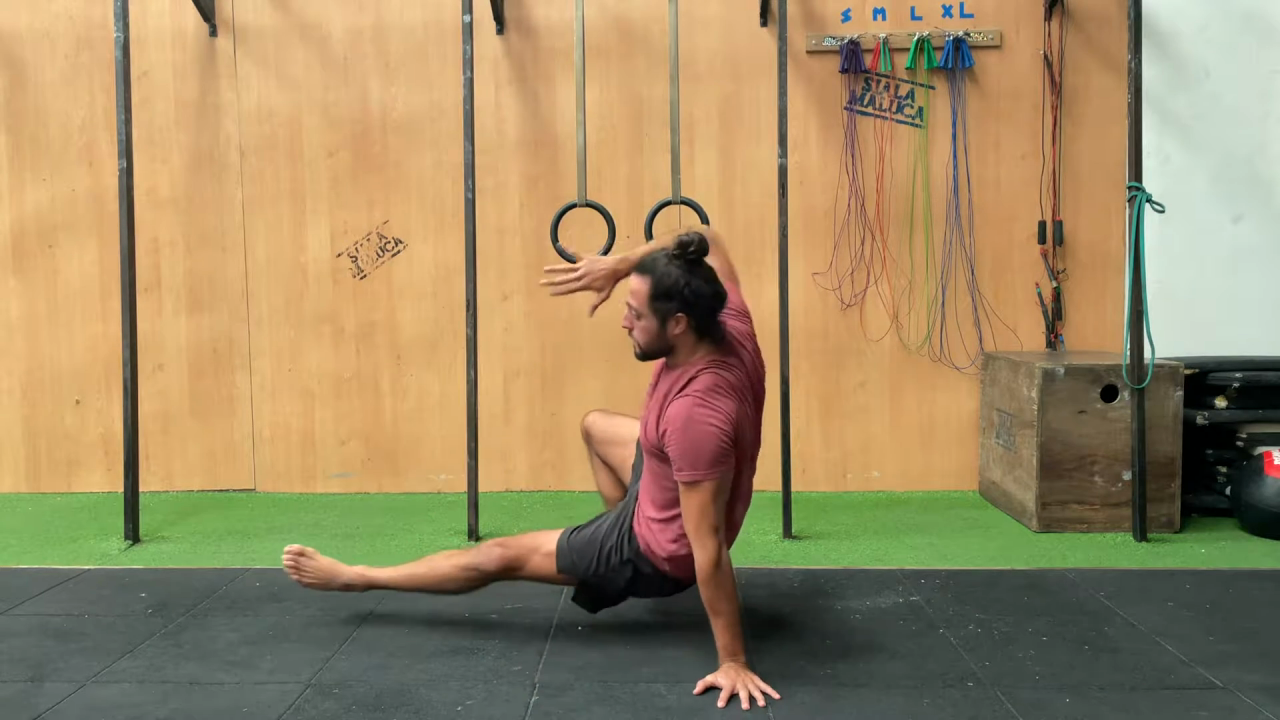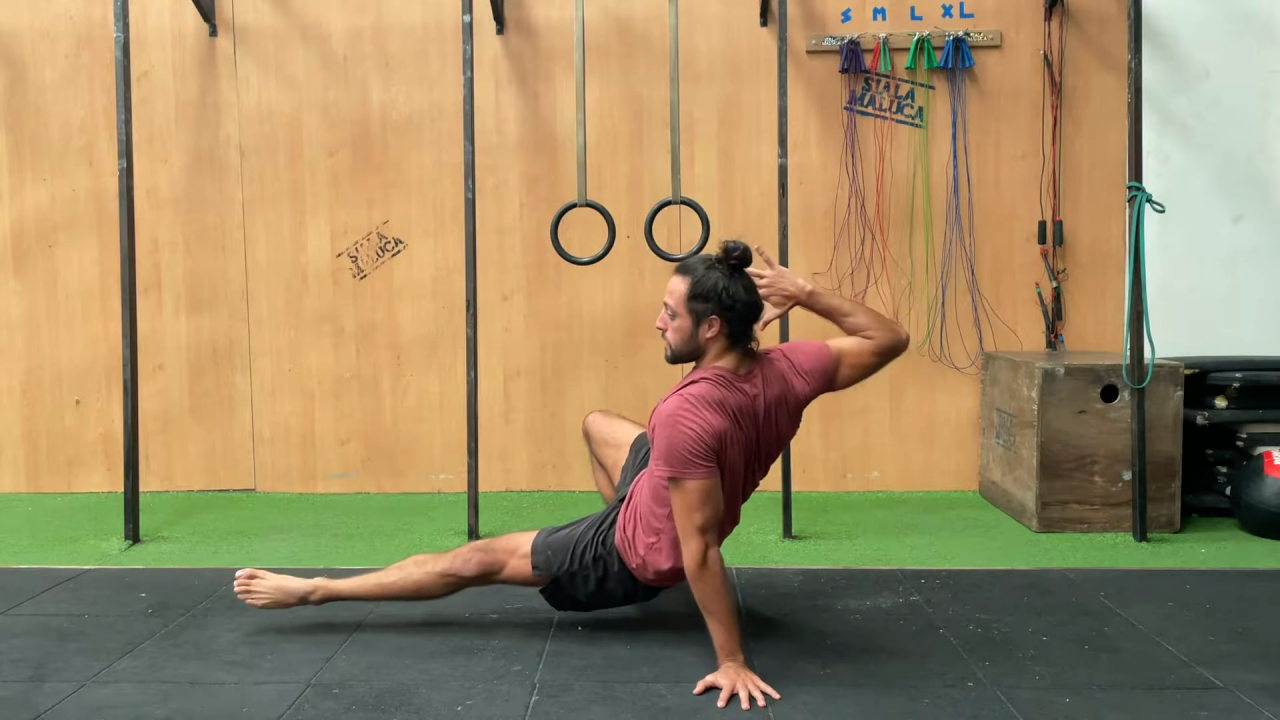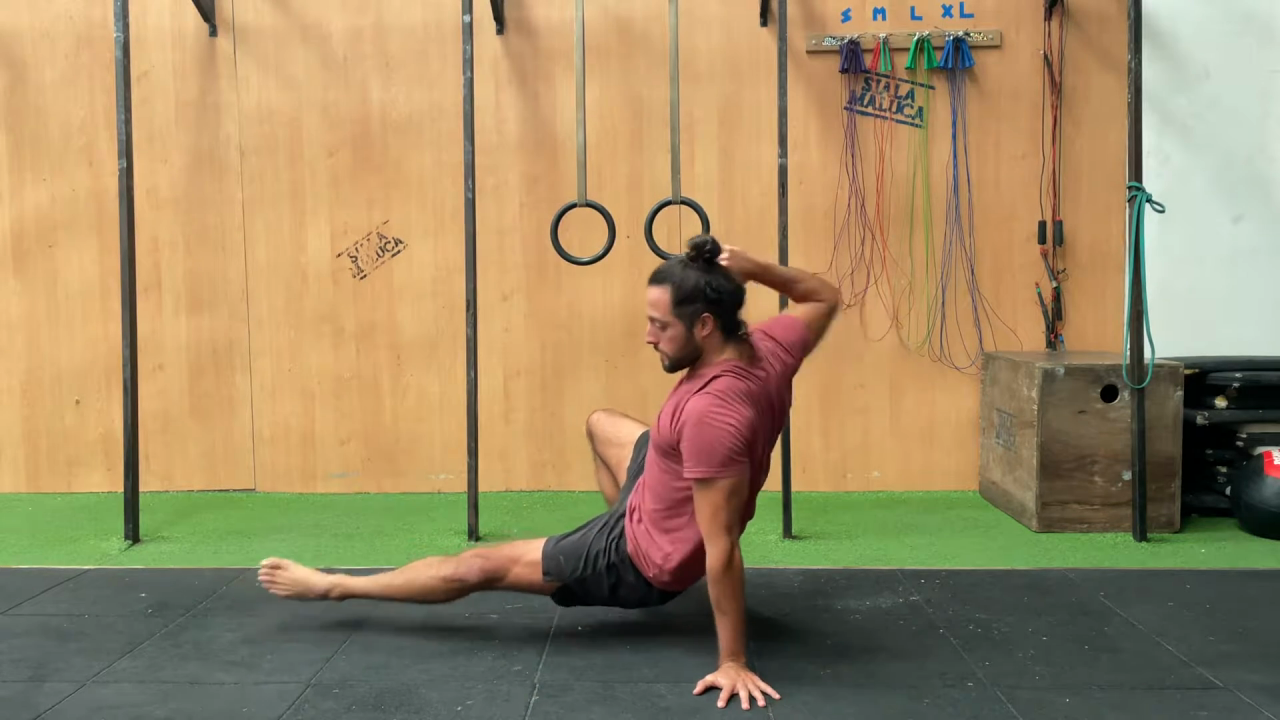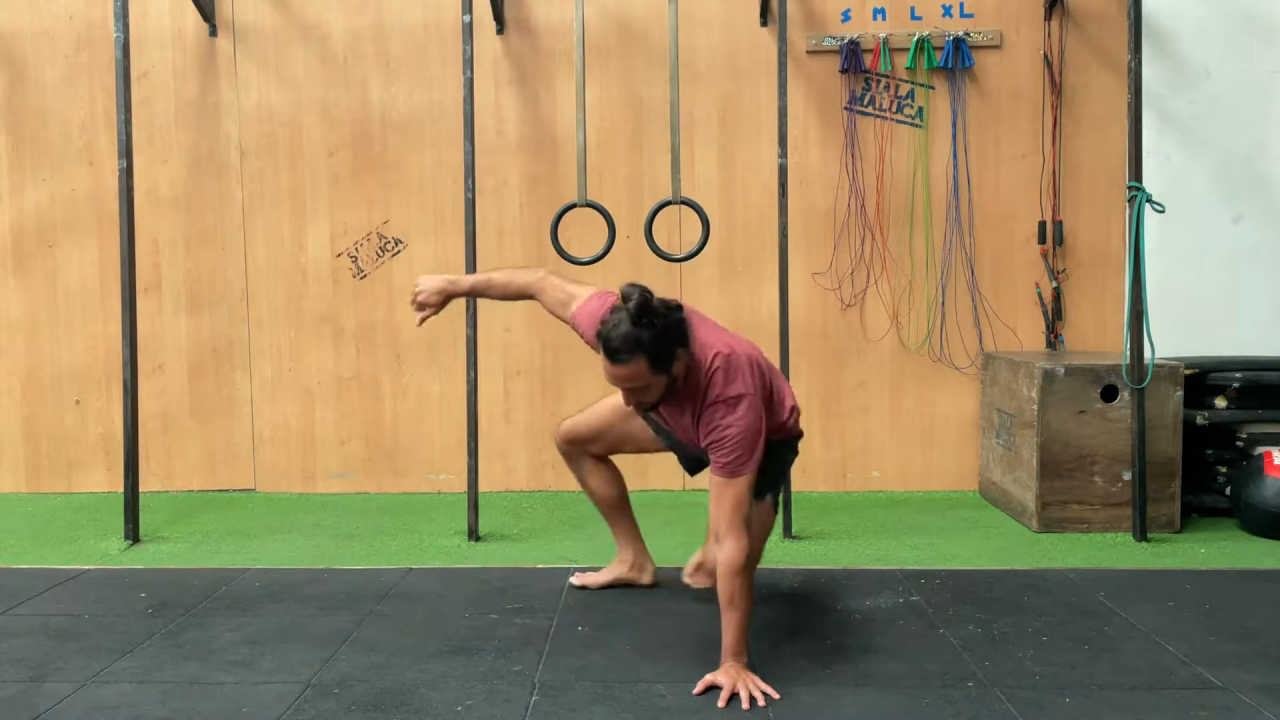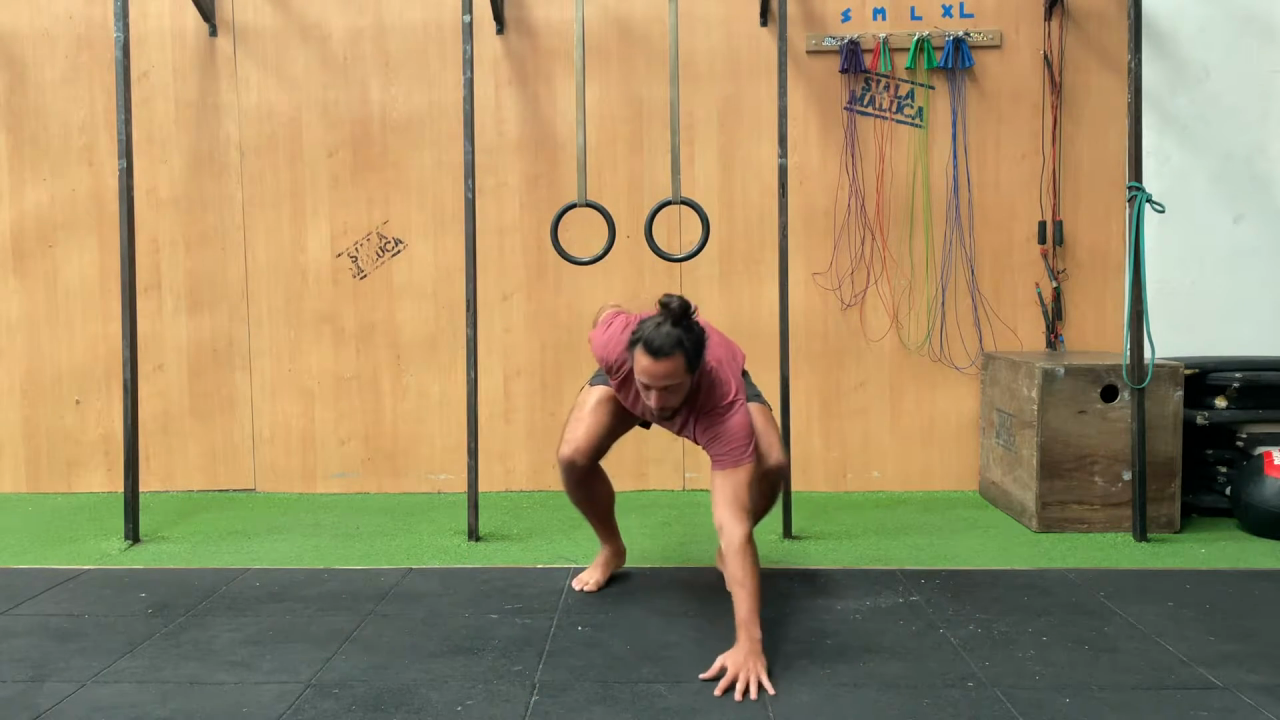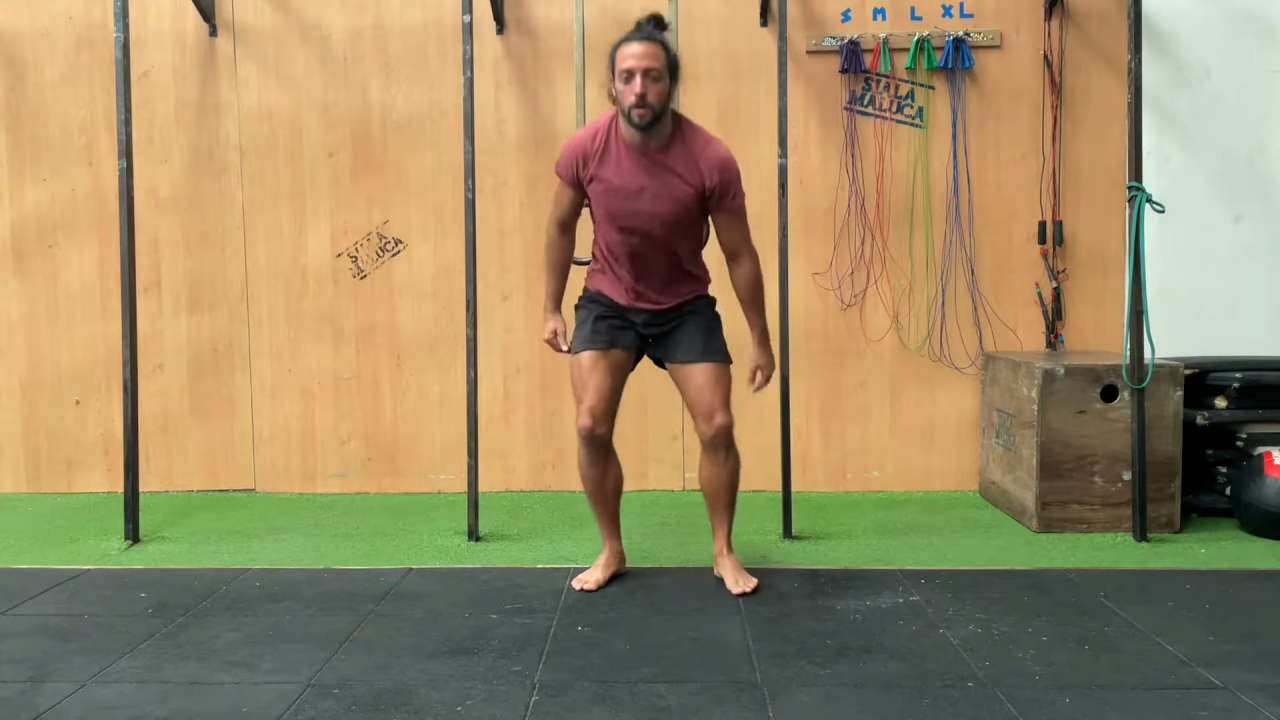
dt=0.5s
person 1, frame 1
left shoulder: (698, 414)
right shoulder: (727, 323)
left elbow: (709, 552)
right elbow: (707, 240)
left wrist: (732, 664)
right wrist: (619, 267)
left hip: (661, 547)
right hip: (665, 486)
left knee: (498, 556)
right knee: (596, 427)
left ankle: (360, 577)
right ankle: (605, 557)
person 1, frame 2
left shoulder: (686, 416)
right shoulder: (791, 370)
left elbow: (698, 552)
right elbow: (890, 338)
left wrist: (732, 663)
right wrist: (807, 293)
left hip: (638, 553)
right hip: (662, 497)
left knee: (476, 559)
right knee: (595, 424)
left ankle: (313, 591)
person 1, frame 3
left shoulder: (714, 413)
right shoulder: (770, 349)
left elbow: (721, 552)
right elbow: (824, 297)
left wrist: (732, 664)
right wrist: (756, 267)
left hip: (649, 557)
right hip: (658, 494)
left knee: (480, 566)
right knee: (602, 424)
left ankle: (332, 586)
person 1, frame 4
left shoulder: (736, 410)
right shoulder: (613, 321)
left elbow: (732, 542)
right elbow: (542, 282)
left wrist: (734, 662)
right wrist: (454, 284)
left hip: (762, 436)
left knee: (726, 553)
right knee: (571, 438)
left ankle: (705, 566)
right ankle: (634, 559)
person 1, frame 5
left shoulder: (725, 404)
right shoulder: (614, 343)
left elbow: (734, 527)
right elbow: (609, 310)
left wrist: (748, 643)
left hip: (720, 380)
right hip: (621, 376)
left knee: (771, 466)
right knee: (573, 458)
left ankle: (727, 561)
right ankle: (610, 547)
person 1, frame 6
left shoulder: (710, 159)
right shoulder: (585, 148)
left elbow: (740, 253)
right elbow: (561, 229)
left wrist: (761, 337)
right wrist: (553, 308)
left hip: (685, 305)
right hip: (607, 300)
left knee: (716, 427)
right knee: (592, 427)
left ankle: (723, 553)
right ankle: (611, 551)
